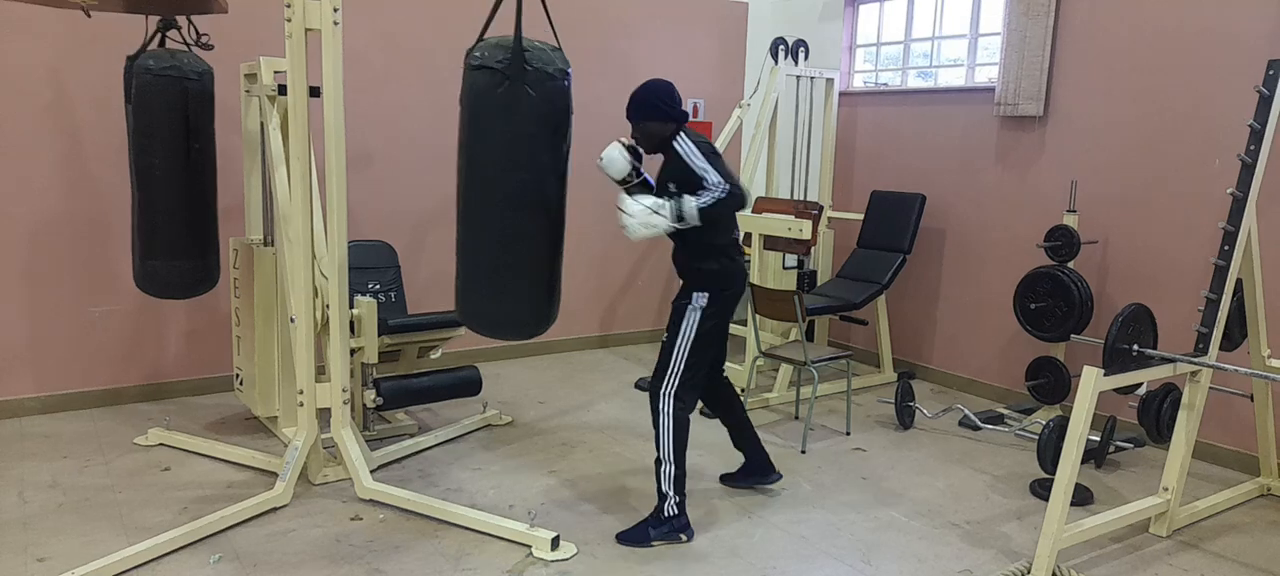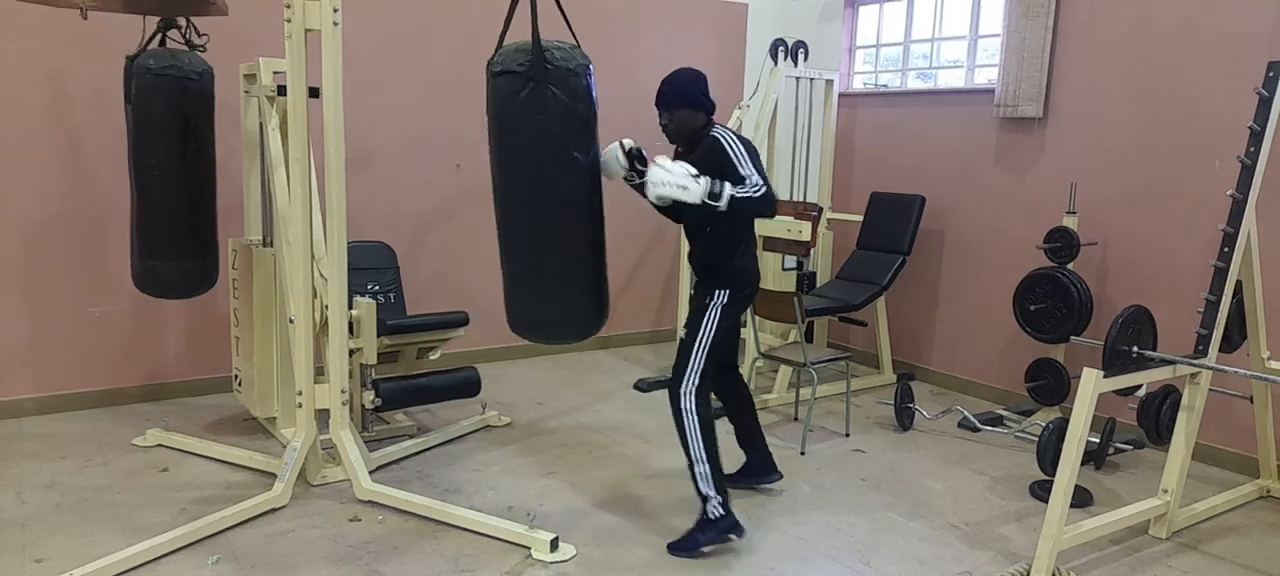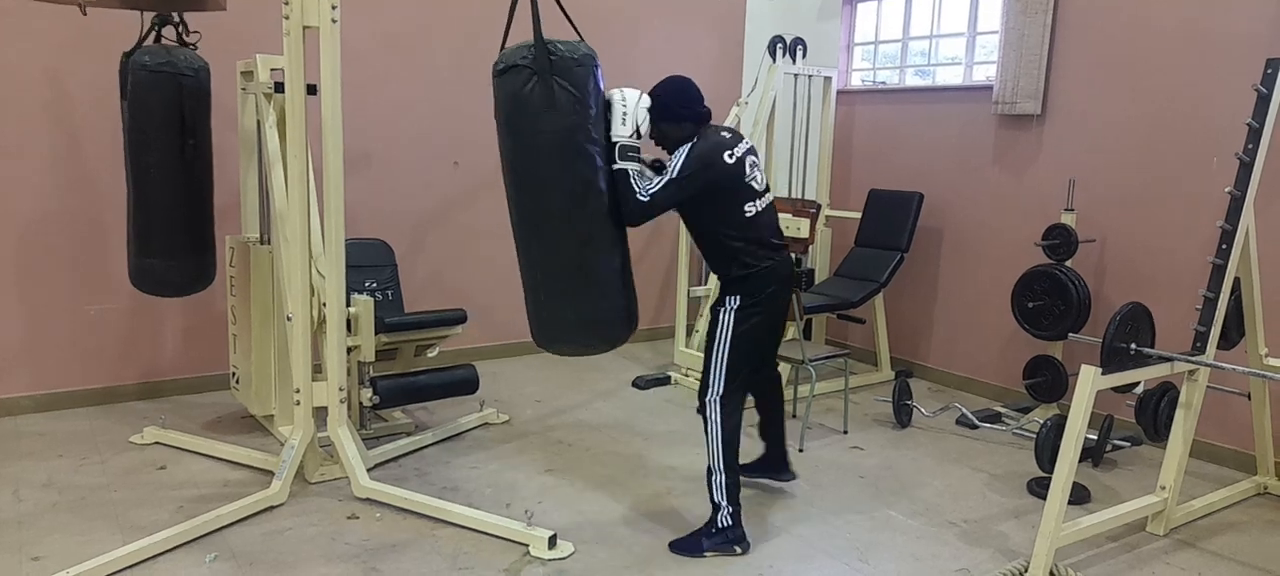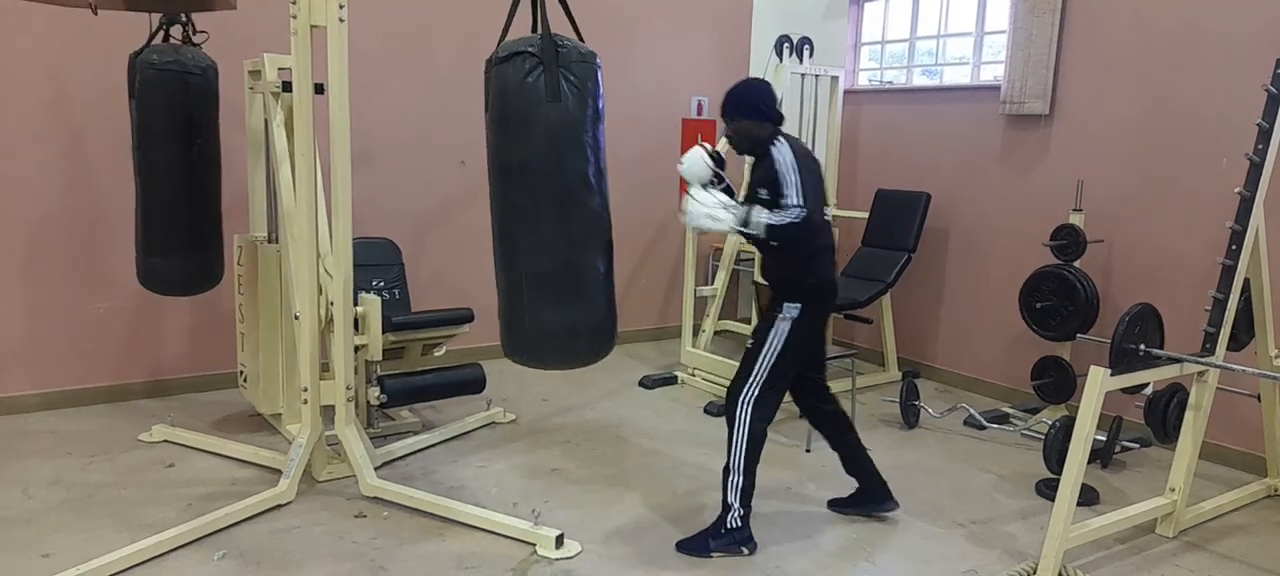
dt=0.3s
person 1, frame 1
left shoulder: (685, 149)
right shoulder: (677, 152)
left elbow: (727, 195)
right elbow: (666, 205)
left wrist: (665, 213)
right wrist: (634, 186)
left hip: (710, 284)
right hip: (718, 280)
left knee: (670, 390)
right knee: (705, 375)
left ankle: (671, 514)
right ankle: (758, 464)
person 1, frame 2
left shoulder: (727, 144)
right shoulder: (687, 149)
left elbow: (765, 202)
right elbow: (679, 212)
left wrist: (701, 186)
right wrist: (638, 174)
left hip: (726, 282)
right hip: (718, 278)
left knee: (687, 391)
right knee: (723, 373)
left ankle: (719, 516)
right ankle: (760, 464)
person 1, frame 3
left shoulder: (696, 156)
right shoulder: (728, 139)
left elbow: (635, 210)
left wrist: (625, 146)
right wrist: (647, 165)
left hip: (747, 286)
right hip: (773, 274)
left knee: (718, 397)
right knee: (760, 368)
left ankle: (726, 526)
right ankle: (775, 458)
person 1, frame 4
left shoulder: (784, 156)
right shoulder: (769, 159)
left elbow: (798, 221)
right elbow: (763, 225)
left wrist: (729, 214)
right wrist: (715, 184)
left hip: (800, 297)
right hip: (803, 294)
left knee: (748, 400)
right knee: (809, 391)
left ankle: (734, 526)
right ankle: (873, 489)
